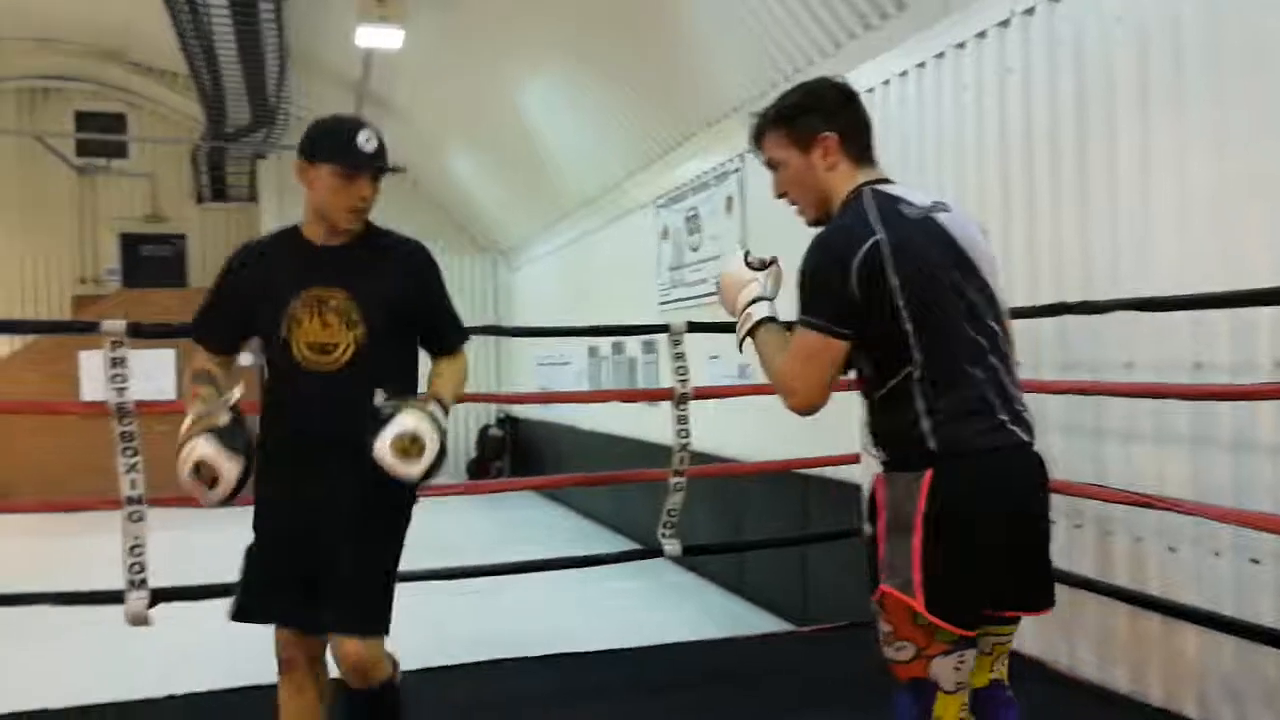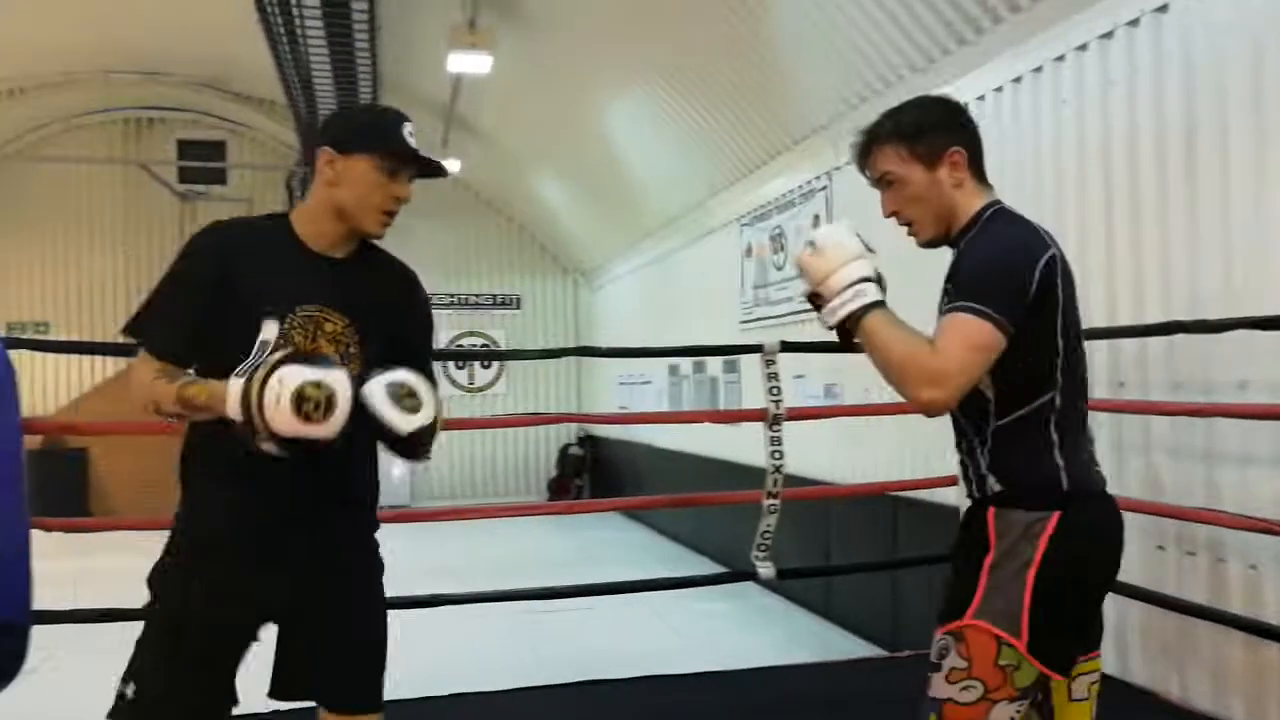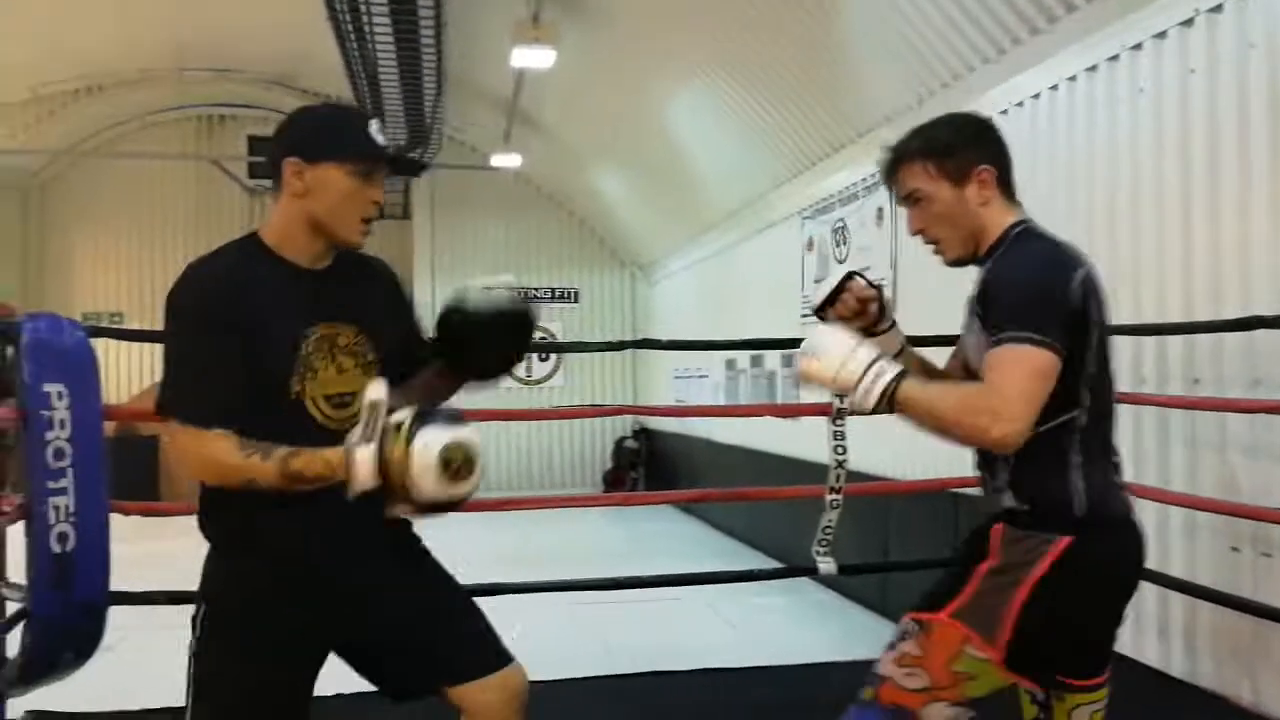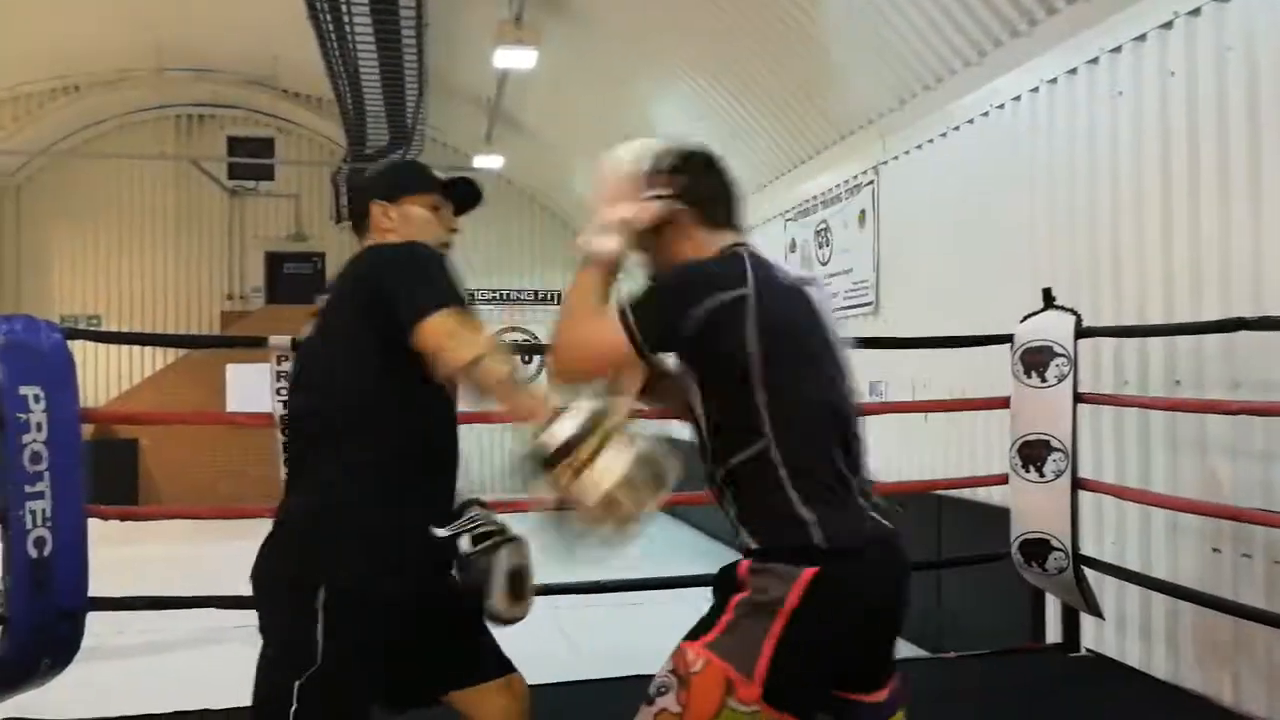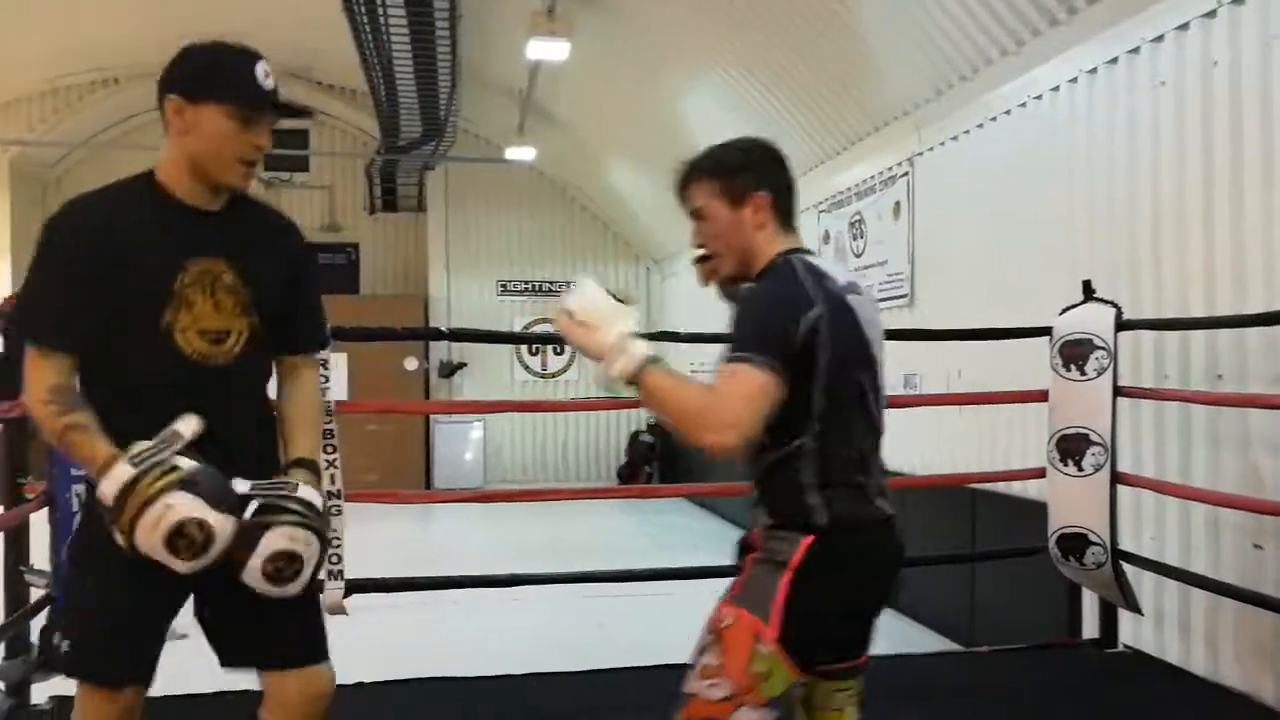
dt=0.5s
person 1, frame 1
left shoulder: (405, 261)
right shoulder: (259, 263)
left elbow: (452, 357)
right elbow: (208, 357)
left wrist: (432, 410)
right wrist: (203, 418)
left hip: (372, 484)
right hip: (286, 485)
left knee: (358, 653)
right knee: (295, 648)
person 1, frame 2
left shoulder: (397, 288)
right shoulder: (225, 252)
left elbow: (416, 399)
right elbow: (148, 379)
left wrist: (410, 416)
right wrist: (239, 397)
left hip: (338, 540)
right hip: (220, 534)
person 1, frame 3
left shoulder: (374, 284)
right shoulder: (219, 289)
left elbow: (409, 389)
right elbow: (193, 448)
left wrist: (455, 362)
right wrist: (354, 461)
left hip: (371, 545)
right hip: (259, 563)
person 1, frame 4
left shoulder: (360, 308)
right shoulder: (400, 266)
right elbow: (456, 344)
left wrist: (459, 520)
left hip: (391, 561)
right hip: (331, 567)
person 1, frame 5
left shoulder: (276, 237)
right shoulder: (92, 226)
left elbow: (300, 366)
right elbow: (47, 378)
left wrist: (297, 482)
right wrist: (123, 478)
left hip: (240, 497)
right hip: (127, 510)
person 2, frame 1
left shoulder: (842, 243)
right shoulder: (950, 219)
left elbow: (802, 393)
left wrist: (754, 307)
left hip: (942, 490)
right hip: (1016, 475)
person 2, frame 2
left shoulder: (999, 248)
right shoulder: (1004, 249)
left elbow: (933, 385)
right elbow: (935, 389)
left wrist: (853, 295)
right wrist: (860, 305)
left hip: (1033, 527)
right hip: (1067, 523)
person 2, frame 3
left shoulder: (1028, 269)
right shoulder: (1032, 272)
left elbow: (1000, 422)
right elbow: (962, 396)
left wrist: (871, 374)
right wrist: (882, 334)
left hip: (1053, 549)
right hip: (1100, 544)
person 2, frame 4
left shoulder: (710, 287)
right shoulder: (774, 287)
left elbow: (573, 361)
left wrist: (606, 237)
left hip: (805, 581)
right hip: (872, 563)
person 2, frame 5
left shoulder: (778, 297)
right shoulder: (840, 293)
left elbow: (722, 430)
left wrist: (622, 347)
left hip: (807, 552)
right hip: (865, 542)
